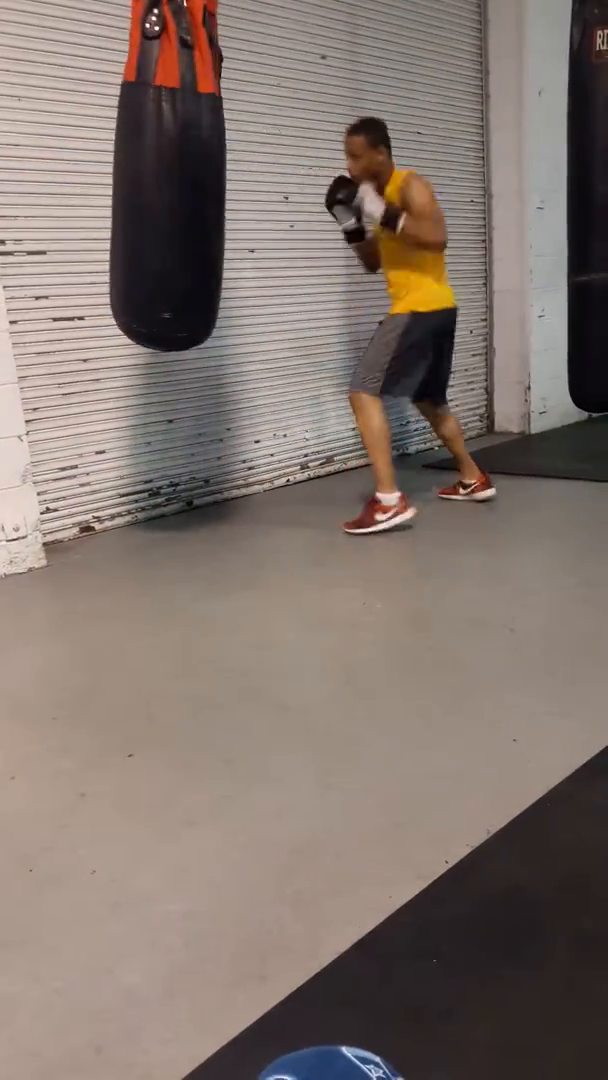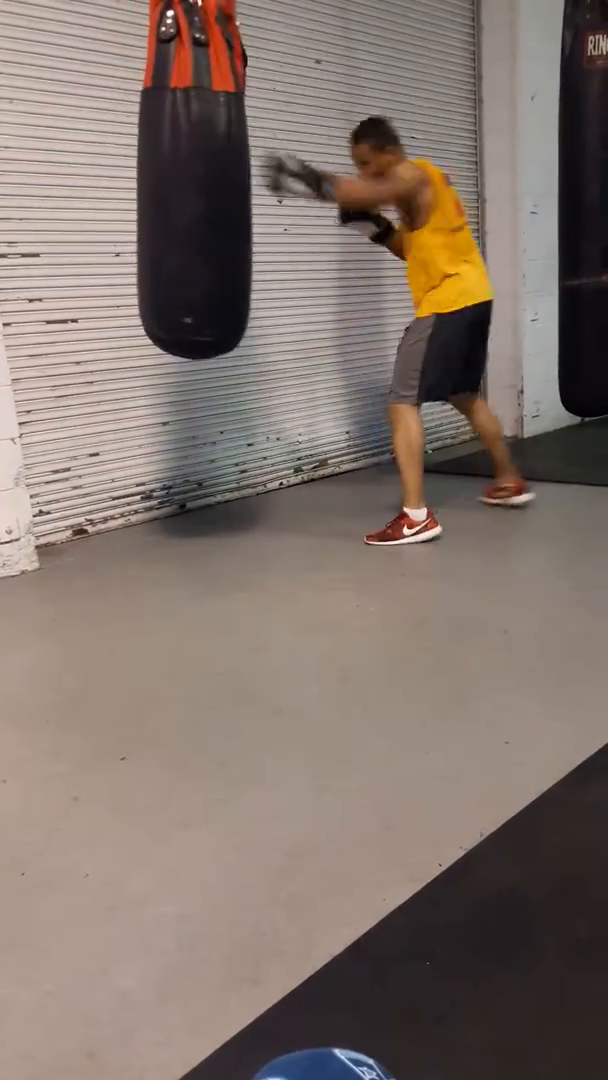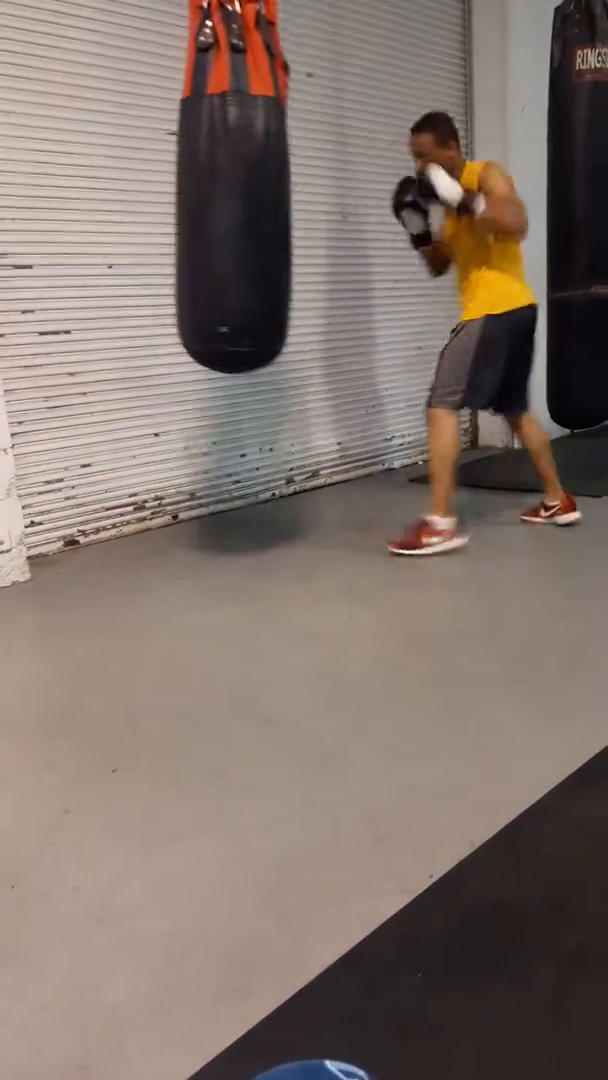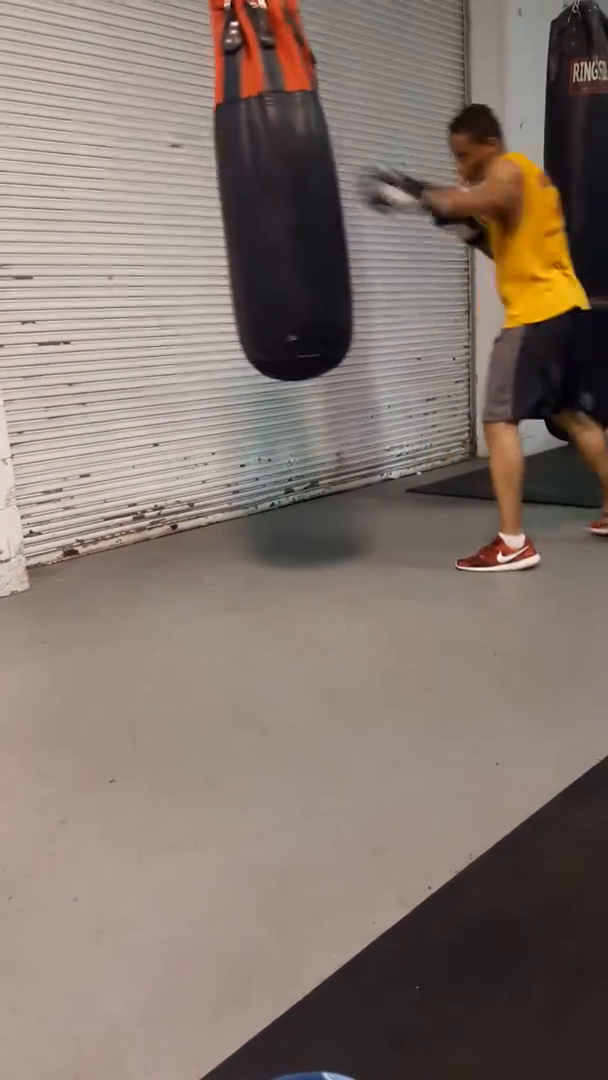
dt=0.3s
person 1, frame 1
left shoulder: (411, 186)
right shoulder: (378, 194)
left elbow: (435, 237)
right elbow: (373, 262)
left wrist: (386, 216)
right wrist: (351, 224)
left hip: (420, 308)
right hip: (435, 310)
left knee: (364, 394)
right knee: (430, 401)
left ankle: (388, 500)
right ankle: (474, 479)
person 1, frame 2
left shoulder: (412, 173)
right shoulder: (425, 180)
left elbow: (363, 193)
left wrist: (310, 180)
right wrist: (378, 228)
left hip: (449, 307)
right hip: (474, 300)
left knee: (403, 404)
right knee: (467, 397)
left ankle: (416, 515)
right ankle: (511, 480)
person 1, frame 3
left shoulder: (487, 175)
right shoulder: (449, 197)
left elbow: (516, 224)
right elbow: (438, 265)
left wrist: (461, 198)
right wrist: (416, 226)
left hip: (498, 309)
right hip: (505, 311)
left knee: (441, 407)
right knee: (515, 410)
left ankle: (439, 523)
right ankle: (558, 501)
person 1, frame 4
left shoulder: (507, 170)
right shoulder: (527, 176)
left elbow: (473, 201)
left wrist: (418, 195)
right wrist: (481, 232)
left hip: (537, 312)
right hip: (565, 308)
left knee: (499, 420)
right knee: (570, 414)
left ankle: (513, 542)
